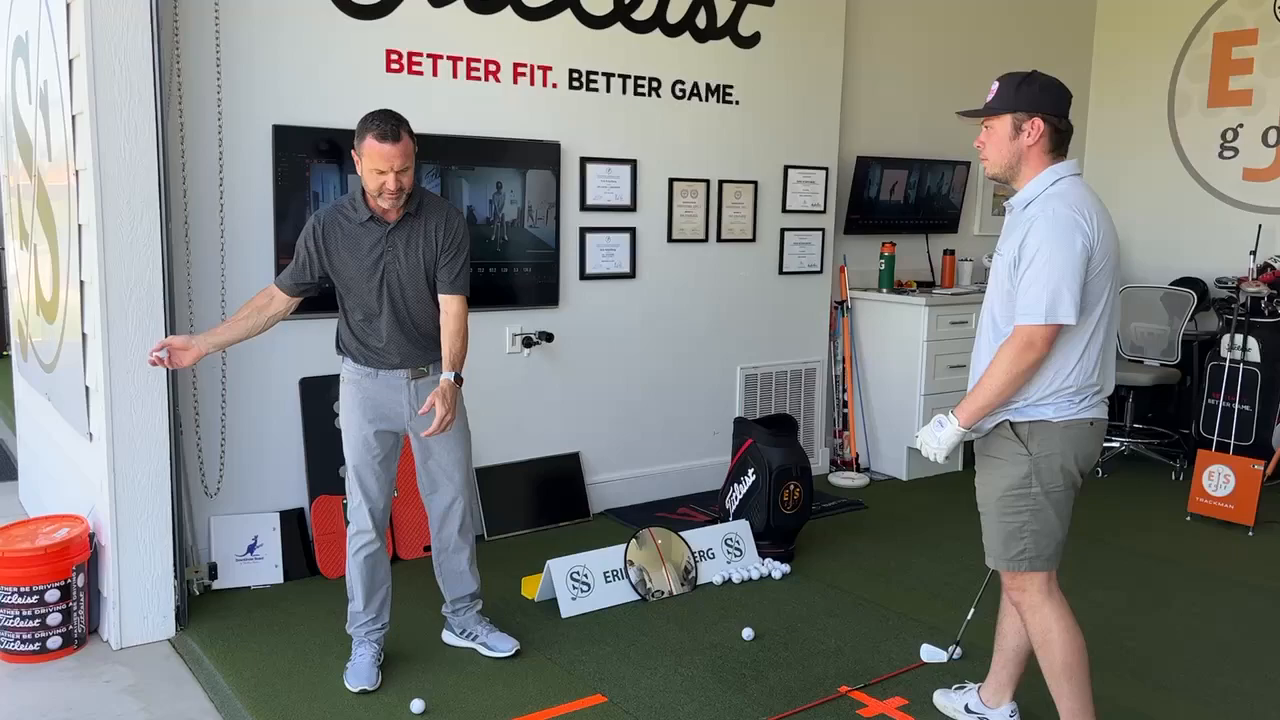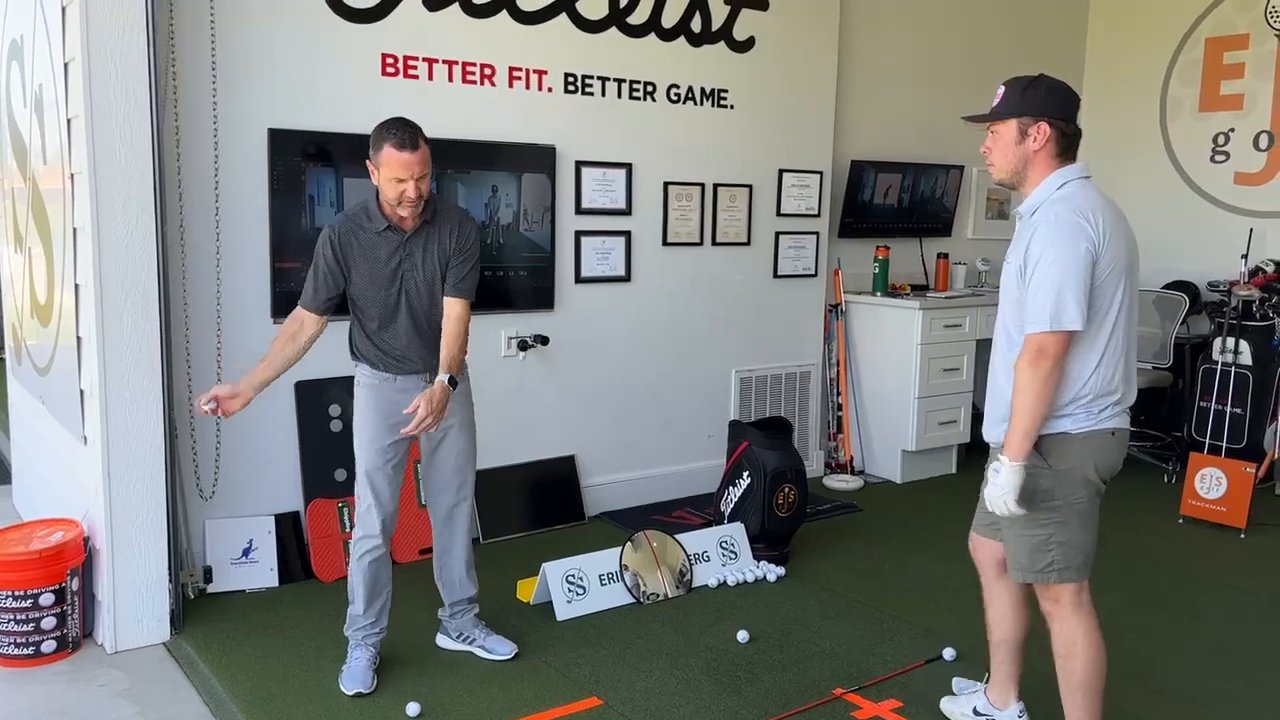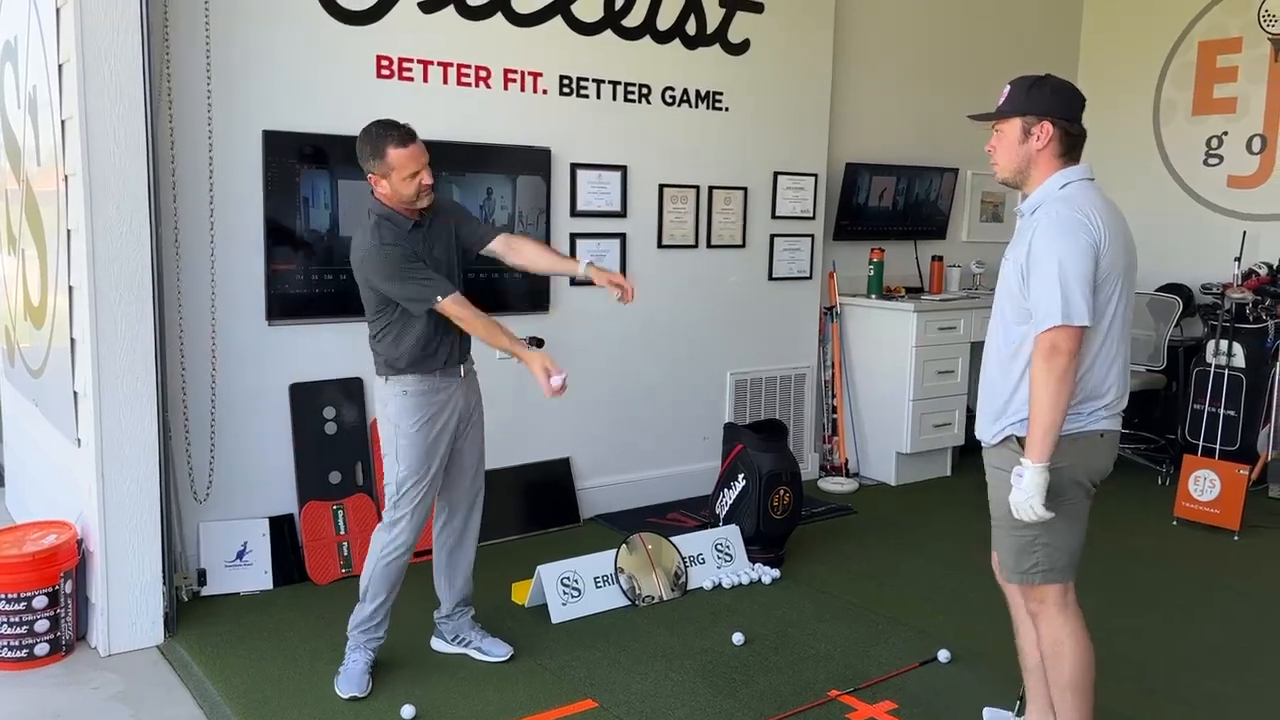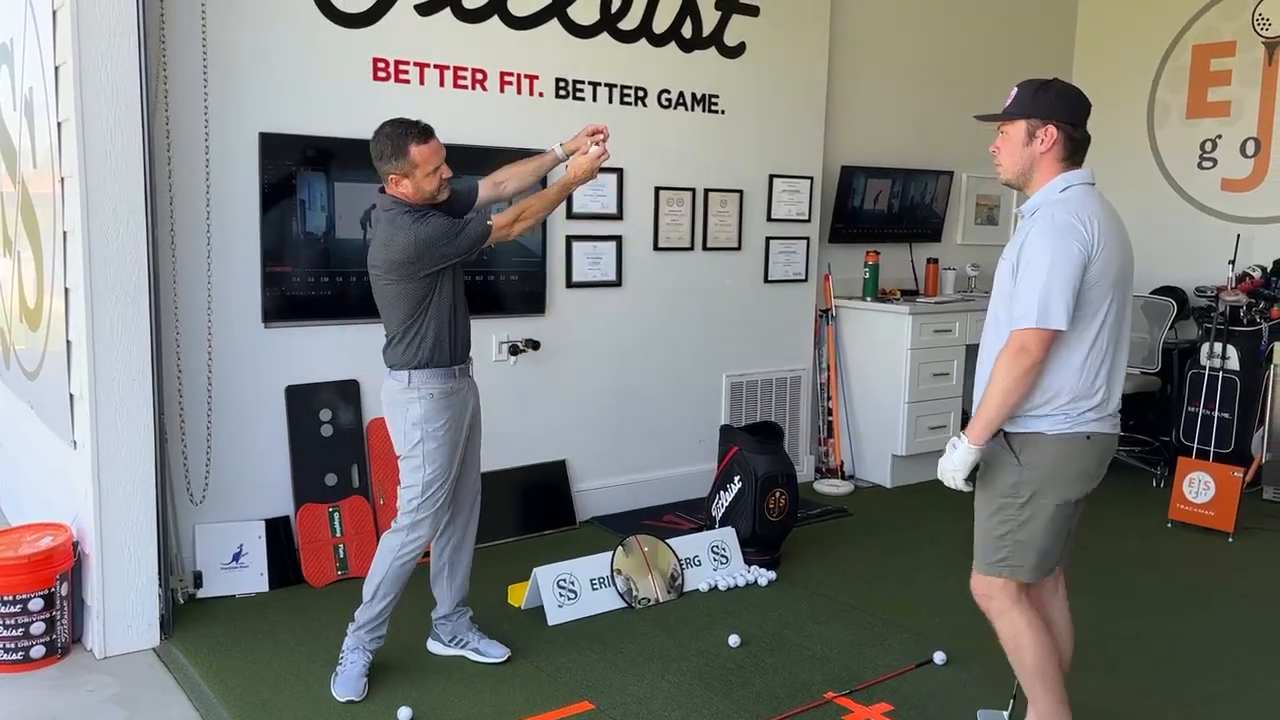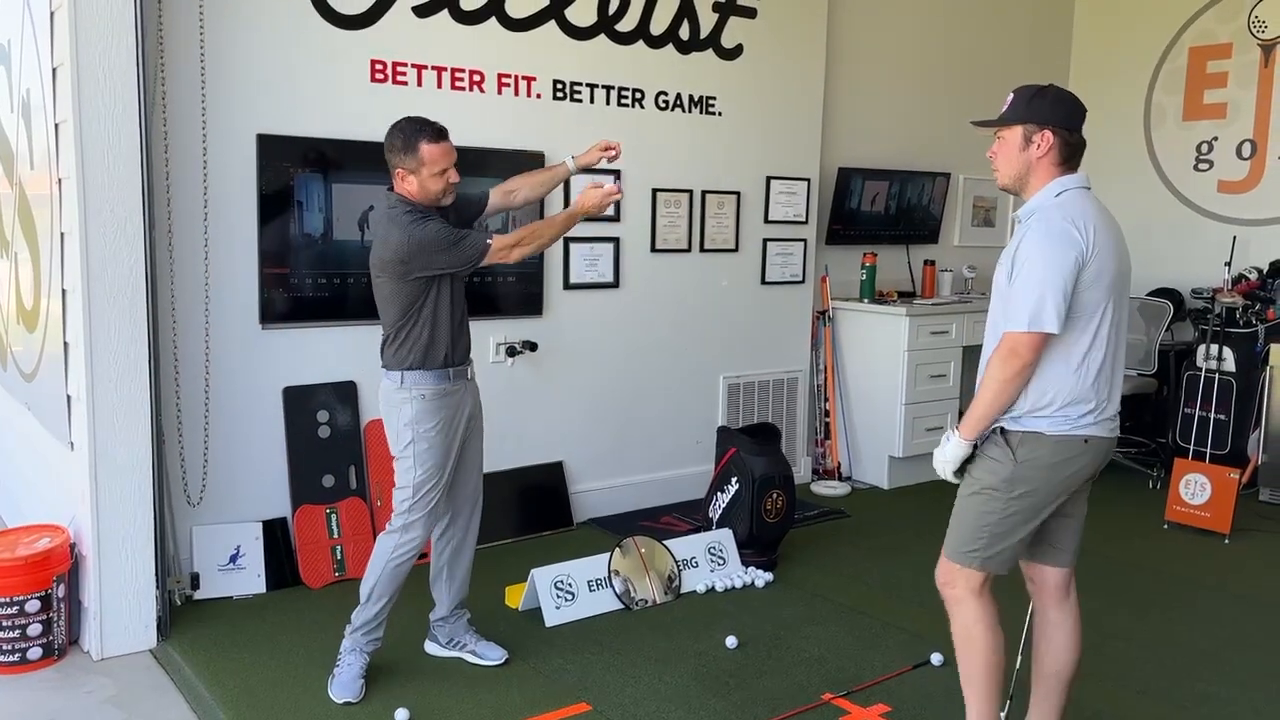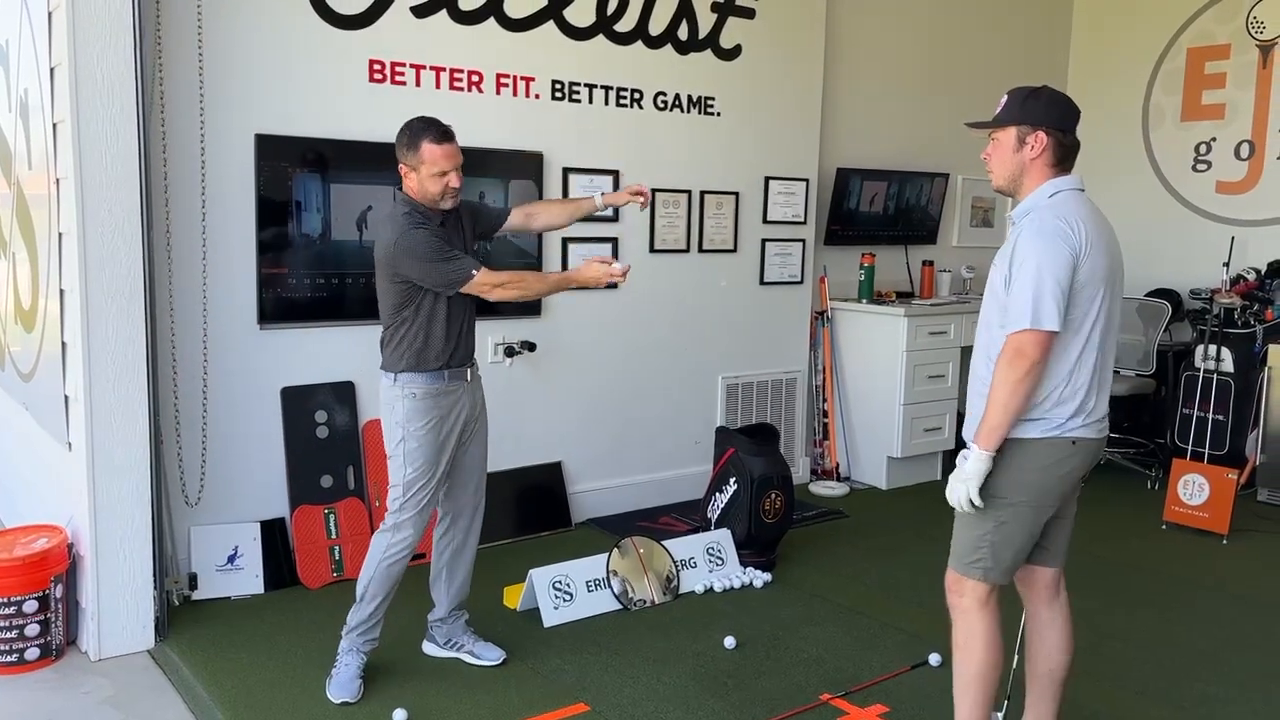
dt=0.3s
person 1, frame 1
left shoulder: (1057, 214)
right shoulder: (1044, 206)
left elbow: (1032, 342)
left wrist: (957, 421)
right wrist: (975, 419)
left hip: (1035, 431)
right hip: (1031, 425)
left knee: (1033, 583)
right knee: (1022, 572)
person 1, frame 2
left shoulder: (1061, 219)
right shoulder: (1067, 209)
left elbow: (1046, 350)
left wrist: (1011, 457)
left hip: (1056, 441)
right hip: (1051, 433)
left knee: (1061, 594)
right knee: (991, 552)
person 1, frame 3
left shoulder: (1062, 216)
right shoulder: (1073, 207)
left elbow: (1058, 346)
left wrist: (1034, 460)
left hip: (1050, 442)
right hip: (1037, 436)
left knee: (1046, 596)
right knee: (1017, 577)
person 1, frame 4
left shoulder: (1058, 220)
right shoulder: (1083, 211)
left elbow: (1028, 347)
left wrist: (968, 440)
left hip: (1038, 439)
right hip: (1065, 432)
left knee: (998, 588)
right knee: (1041, 584)
person 1, frame 5
left shoulder: (1053, 224)
right shoulder: (1084, 216)
left elbow: (1021, 350)
left wrist: (963, 434)
left hip: (1036, 439)
right hip: (1071, 433)
left knee: (960, 579)
right knee: (1052, 584)
person 1, frame 6
left shoulder: (1047, 224)
right shoulder: (1078, 217)
left elbow: (1026, 350)
left wrist: (977, 449)
left hip: (1028, 443)
right hip: (1063, 436)
left knee: (969, 590)
right knee: (1042, 585)
person 2, frame 1
left shoulder: (446, 221)
right shoulder: (328, 225)
left elbow: (452, 309)
right elbow: (280, 297)
left wrist: (449, 381)
right wrist: (203, 344)
left hip: (433, 382)
right hip: (366, 384)
left knee: (452, 504)
right knee: (368, 517)
left ankle: (463, 618)
right ankle: (367, 638)
person 2, frame 2
left shoulder: (458, 227)
right shoulder: (343, 236)
left elbow: (456, 314)
right elbow: (307, 320)
left wrist: (442, 385)
right wrist: (248, 387)
left hip: (445, 384)
right hip: (381, 388)
left knee: (454, 509)
right knee: (374, 521)
left ankle: (459, 621)
right ankle: (364, 642)
person 2, frame 3
left shoulder: (441, 211)
right shoulder: (377, 246)
left elbow: (509, 245)
right elbow: (457, 310)
left wrist: (585, 270)
right wrist: (530, 357)
left hip: (460, 380)
right hip: (410, 393)
left knee: (462, 510)
right knee: (403, 520)
left ankle: (454, 623)
right ankle: (361, 645)
person 2, frame 4
left shoulder: (430, 201)
right shoulder: (411, 234)
left elbow: (497, 185)
right elbow: (510, 226)
left wrist: (562, 151)
right wrist: (570, 182)
left hip: (455, 380)
right hip: (422, 391)
left knee: (460, 510)
right knee: (417, 519)
left ankle: (451, 625)
right ankle: (359, 646)
person 2, frame 5
left shoulder: (436, 206)
right shoulder: (409, 234)
left elbow: (506, 195)
right elbow: (509, 250)
left wrist: (574, 164)
right wrist: (578, 211)
left hip: (458, 383)
right hip: (419, 392)
left knee: (461, 511)
right knee: (411, 522)
left ankle: (448, 627)
right ankle: (357, 647)
person 2, frame 6
left shoulder: (456, 212)
right shoulder: (406, 237)
left elbow: (529, 217)
right elbow: (494, 287)
left wrist: (603, 201)
right wrist: (578, 278)
left hip: (464, 384)
right hip: (418, 393)
left knee: (463, 513)
right knee: (405, 523)
left ankle: (447, 628)
right ankle: (354, 646)
